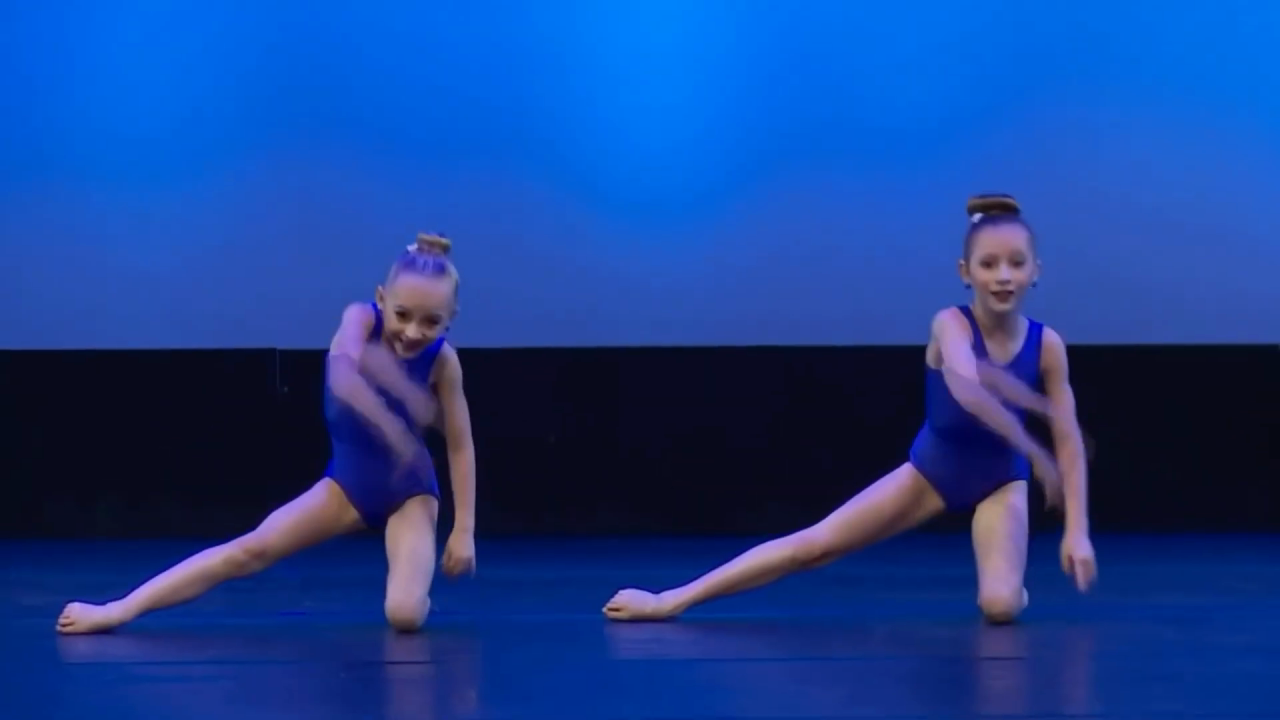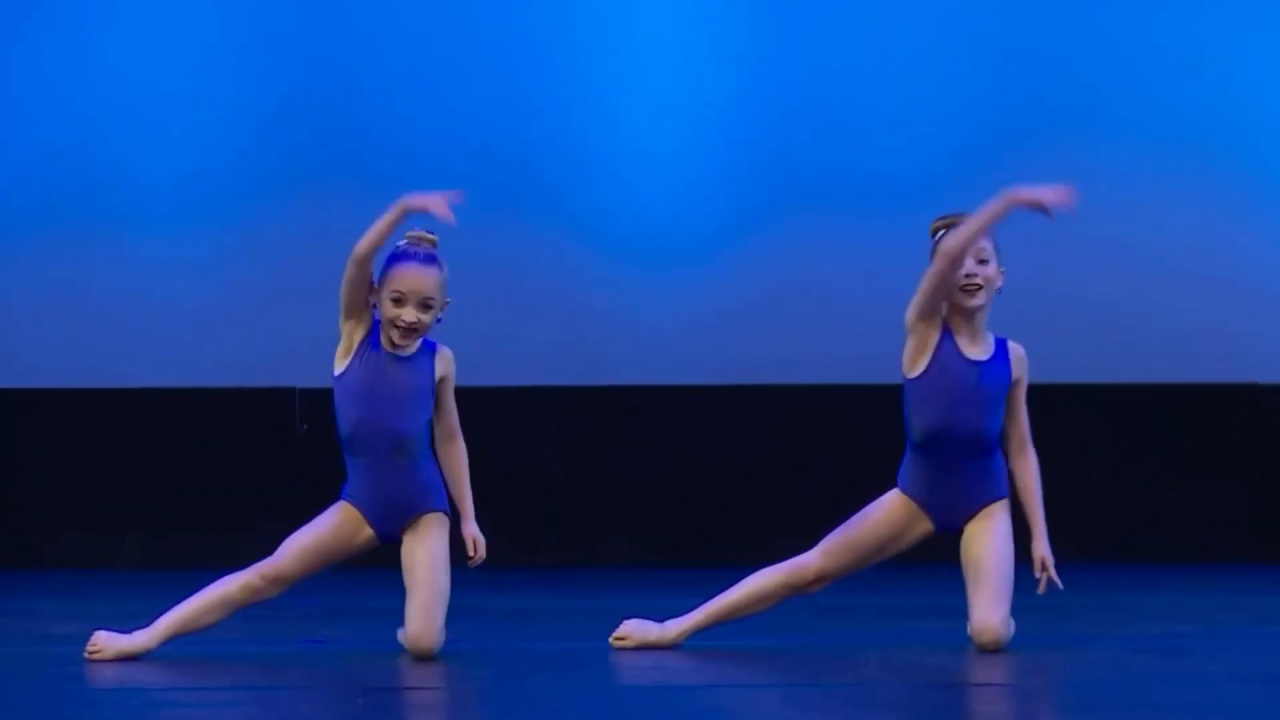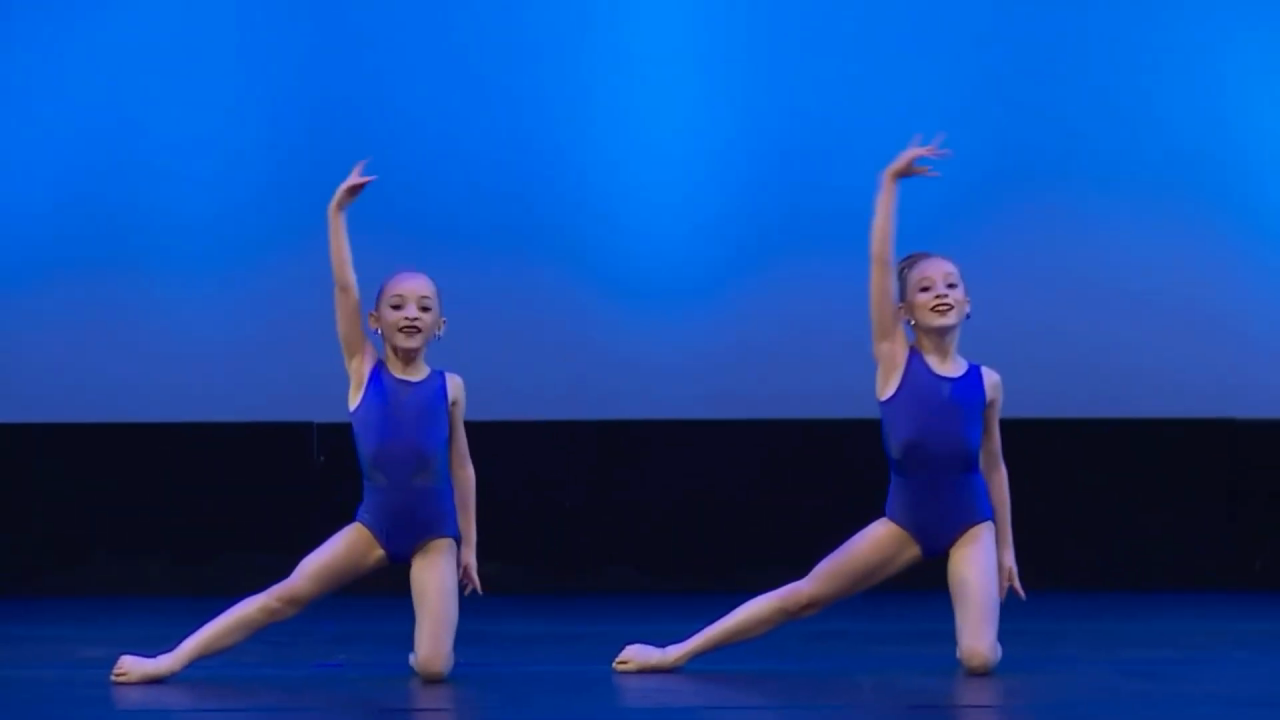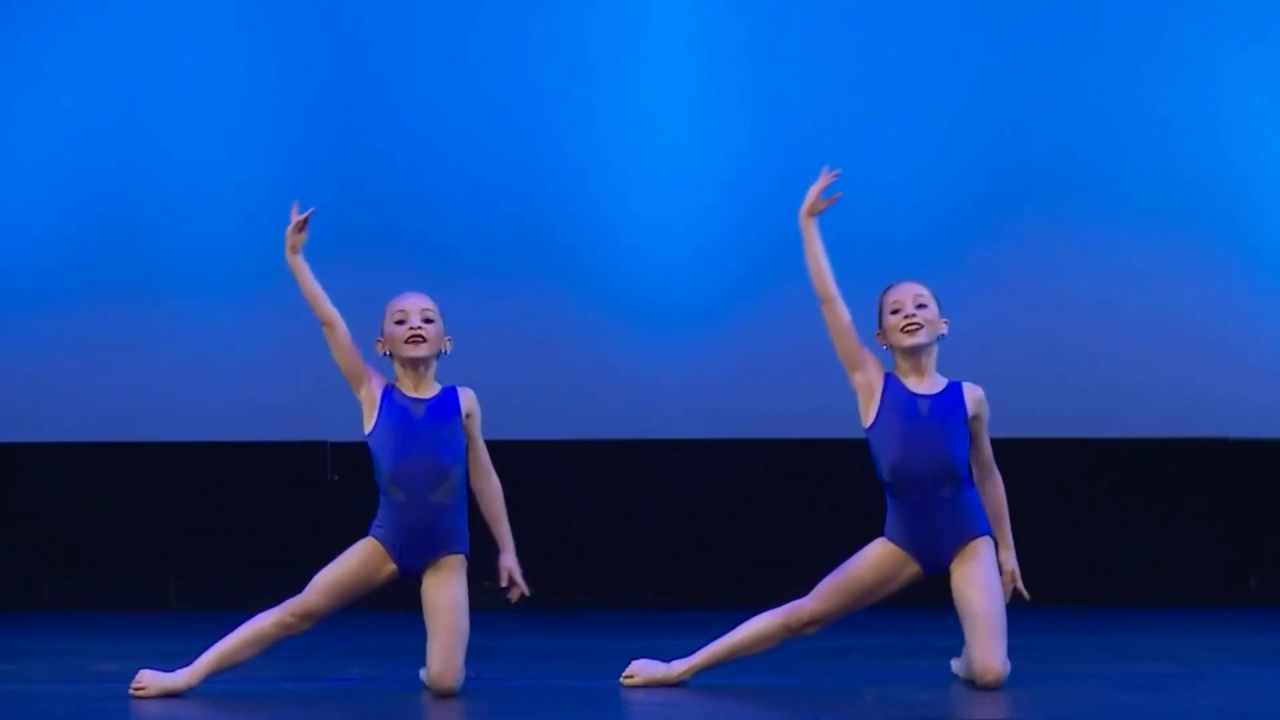
dt=0.5s
person 1, frame 1
left shoulder: (1047, 344)
right shoulder: (949, 325)
left elbow: (1069, 441)
right elbow: (966, 387)
left wrist: (1077, 530)
right wrist: (1030, 445)
left hip: (1000, 481)
right hip: (931, 468)
left knee: (1002, 605)
right knee: (815, 544)
left ankle: (1008, 582)
right ankle: (671, 600)
person 1, frame 2
left shoulder: (1013, 356)
right shoulder: (922, 330)
left elbow: (1020, 449)
right elbow: (950, 252)
left wrist: (1039, 533)
right wrist: (1012, 199)
left hip: (985, 502)
right hip: (917, 494)
left knee: (991, 634)
right knee: (810, 569)
left ankle: (992, 613)
right ankle: (677, 627)
person 1, frame 3
left shoulder: (986, 382)
right shoulder: (893, 359)
left elbow: (993, 464)
right elbow: (879, 264)
left wrist: (1007, 547)
right wrist: (889, 183)
left hip: (971, 524)
right hip: (904, 522)
left knee: (981, 658)
right knee: (802, 595)
left ankle: (970, 638)
right ankle: (675, 653)
person 1, frame 4
left shoulder: (969, 396)
right shoulder: (872, 383)
left elbow: (987, 473)
right elbow: (827, 298)
left wrist: (1006, 549)
right wrist: (808, 221)
left hip: (968, 540)
right hip: (903, 541)
left knee: (991, 672)
right knee: (803, 613)
left ankle: (965, 661)
person 2, frame 1
left shoulder: (443, 360)
right shoulder: (359, 318)
left elbow: (461, 447)
right elbow: (344, 377)
left wrist: (464, 530)
right wrist: (392, 428)
left hip: (410, 491)
right hip: (347, 482)
left knee: (406, 615)
right knee: (251, 550)
left ankle: (413, 592)
right ankle: (120, 609)
person 2, frame 2
left shoulder: (438, 359)
right shoulder: (355, 332)
left elbow: (450, 441)
right elbow: (358, 260)
left wrist: (468, 517)
right wrist: (403, 208)
left hip: (425, 511)
right hip: (361, 502)
left knee: (424, 642)
right knee: (269, 573)
left ankle: (416, 622)
right ankle: (147, 636)
person 2, frame 3
left shoulder: (450, 387)
right shoulder: (363, 371)
left elbow: (461, 468)
right elbow: (345, 292)
left wrist: (468, 543)
right wrist: (337, 214)
left hip: (434, 536)
right hip: (374, 526)
left knee: (434, 666)
right knee: (285, 595)
left ankle: (423, 644)
right ankle: (170, 660)
person 2, frame 4
left shoulder: (463, 401)
right shoulder: (373, 392)
left elbow: (484, 477)
right elbow: (331, 323)
left wrist: (507, 549)
right wrist: (295, 256)
left hip: (446, 551)
right hip: (387, 541)
left knee: (445, 681)
right knee: (299, 609)
left ankle: (432, 662)
right ankle: (187, 675)
